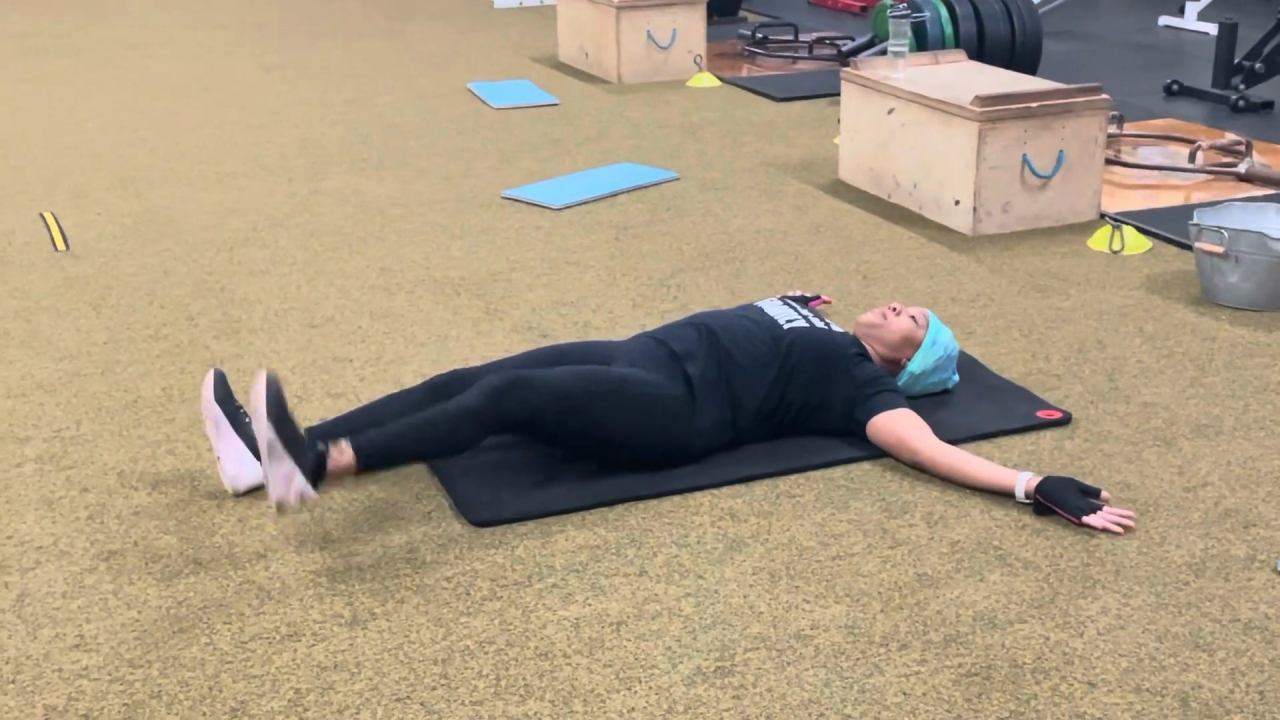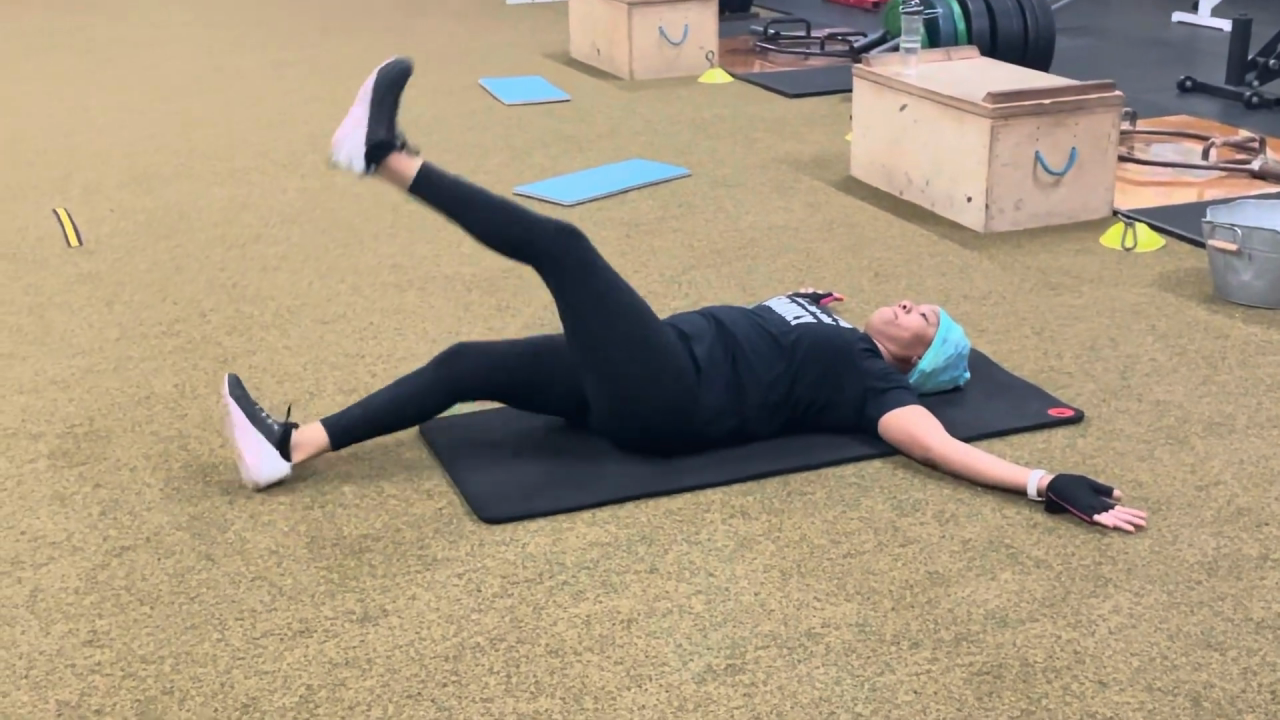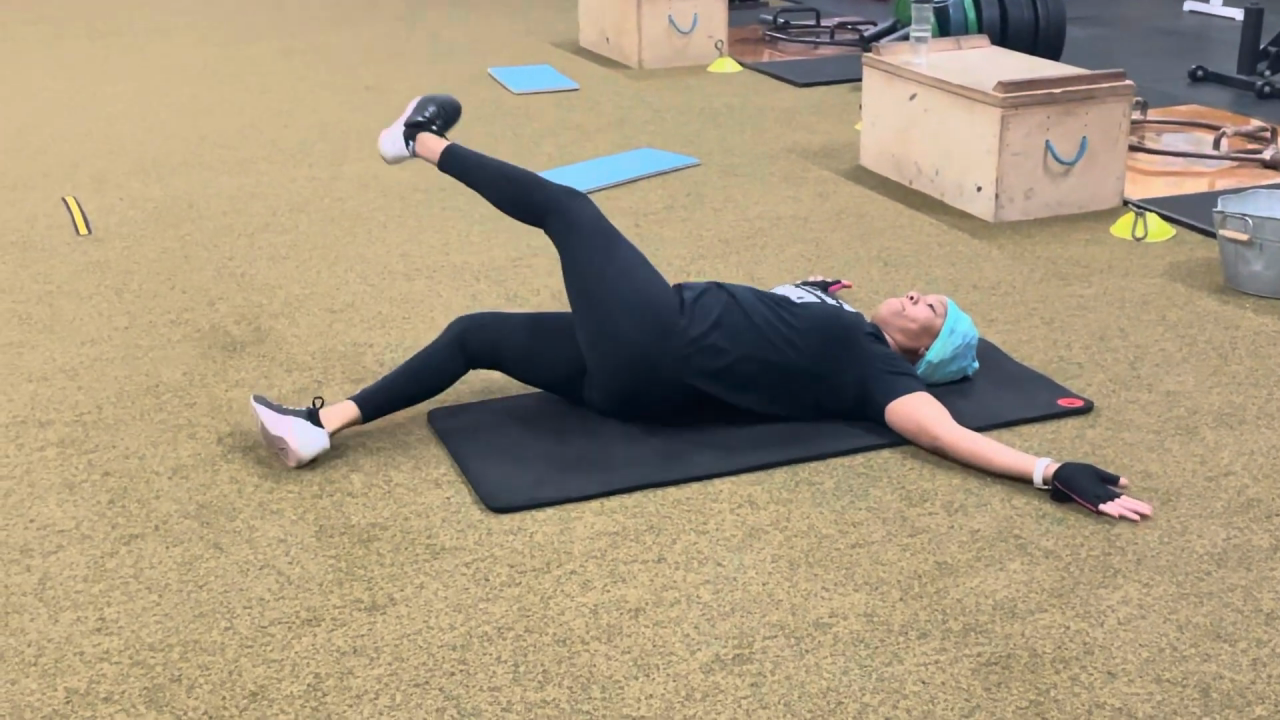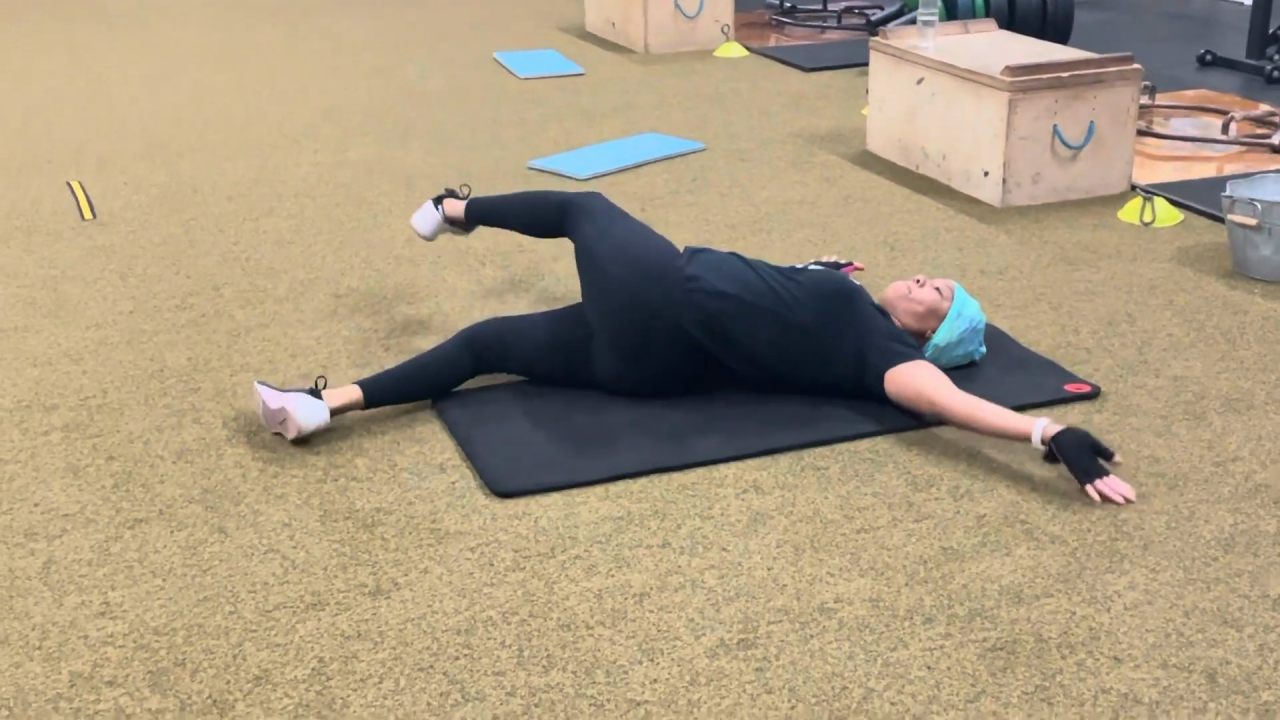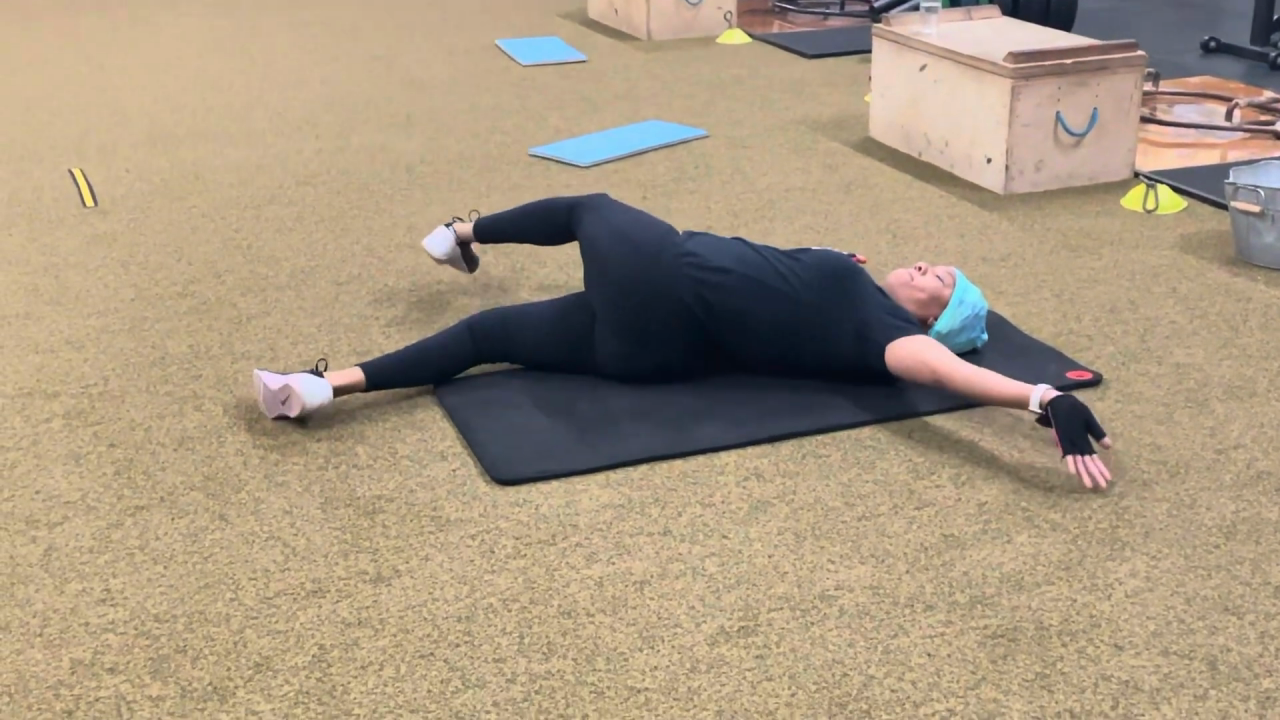
dt=0.4s
person 1, frame 1
left shoulder: (865, 384)
right shoulder: (819, 329)
left elbow: (937, 452)
left wrist: (1040, 488)
right wrist: (782, 304)
left hip: (673, 409)
right hip: (640, 357)
left knee: (504, 396)
right knee: (462, 383)
left ankle: (318, 460)
right ankle: (272, 448)
person 1, frame 2
left shoulder: (877, 383)
right shoulder: (829, 331)
left elbow: (945, 448)
left wrist: (1053, 485)
right wrist: (798, 298)
left hip: (669, 403)
right hip: (646, 373)
left knee: (561, 243)
right knee: (465, 365)
left ankle: (385, 153)
right ankle: (287, 448)
person 1, frame 3
left shoulder: (879, 373)
right shoulder: (843, 328)
left elbow: (950, 434)
left wrist: (1056, 474)
right wrist: (807, 286)
left hip: (655, 353)
right hip: (647, 372)
left knee: (565, 203)
right knee: (473, 334)
left ankle: (424, 143)
right ankle: (323, 424)
person 1, frame 4
left shoulder: (883, 349)
right shoulder: (859, 322)
left elbow: (944, 397)
left wrist: (1052, 435)
right wrist: (819, 267)
right hip: (649, 358)
left knee: (584, 205)
right knee: (488, 342)
left ankle: (456, 210)
right ankle: (323, 403)
person 1, frame 5
left shoulder: (879, 329)
right shoulder: (858, 299)
left elbow: (942, 367)
left wrist: (1045, 400)
right hip: (657, 341)
left knee: (591, 205)
right knee: (492, 331)
left ankle: (466, 235)
right ankle: (323, 384)
